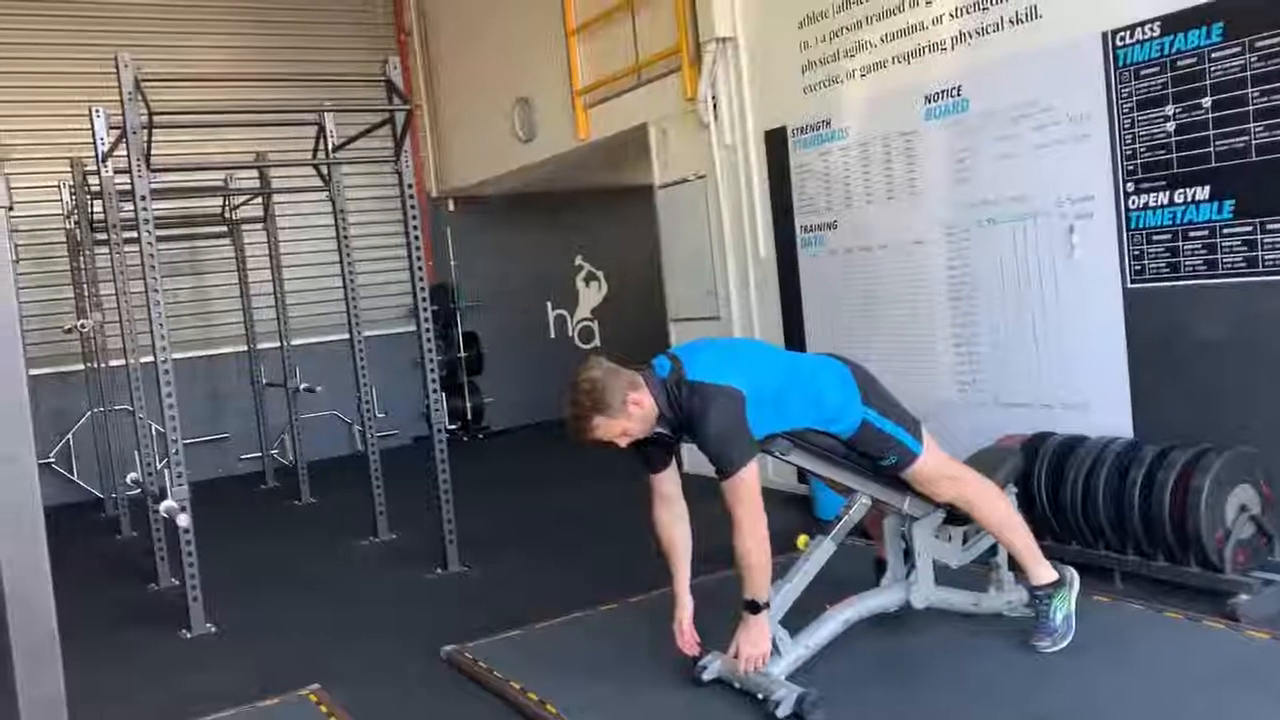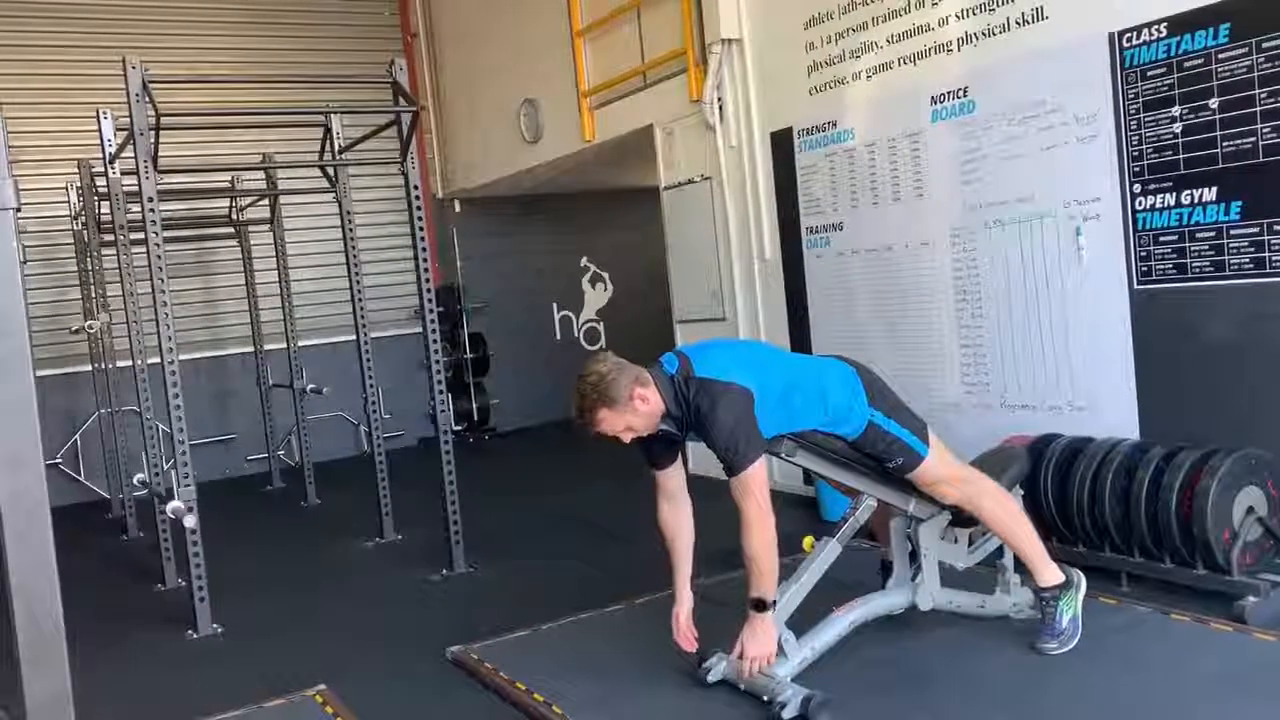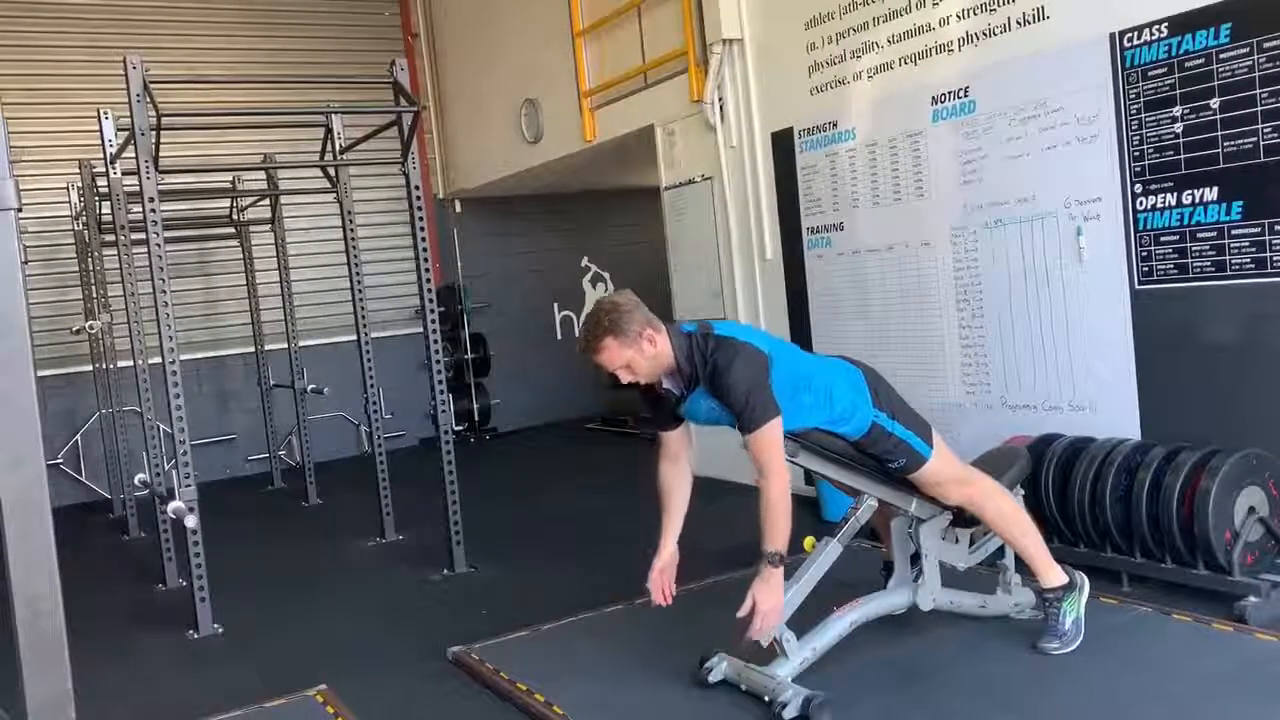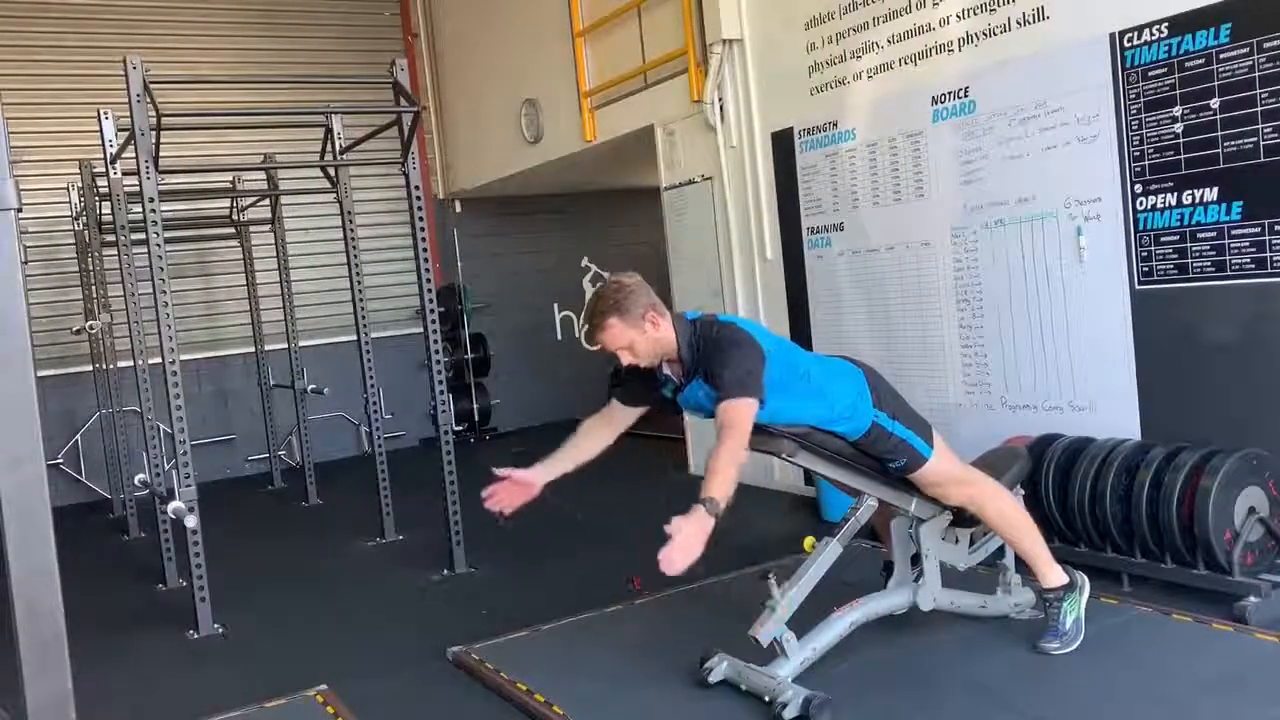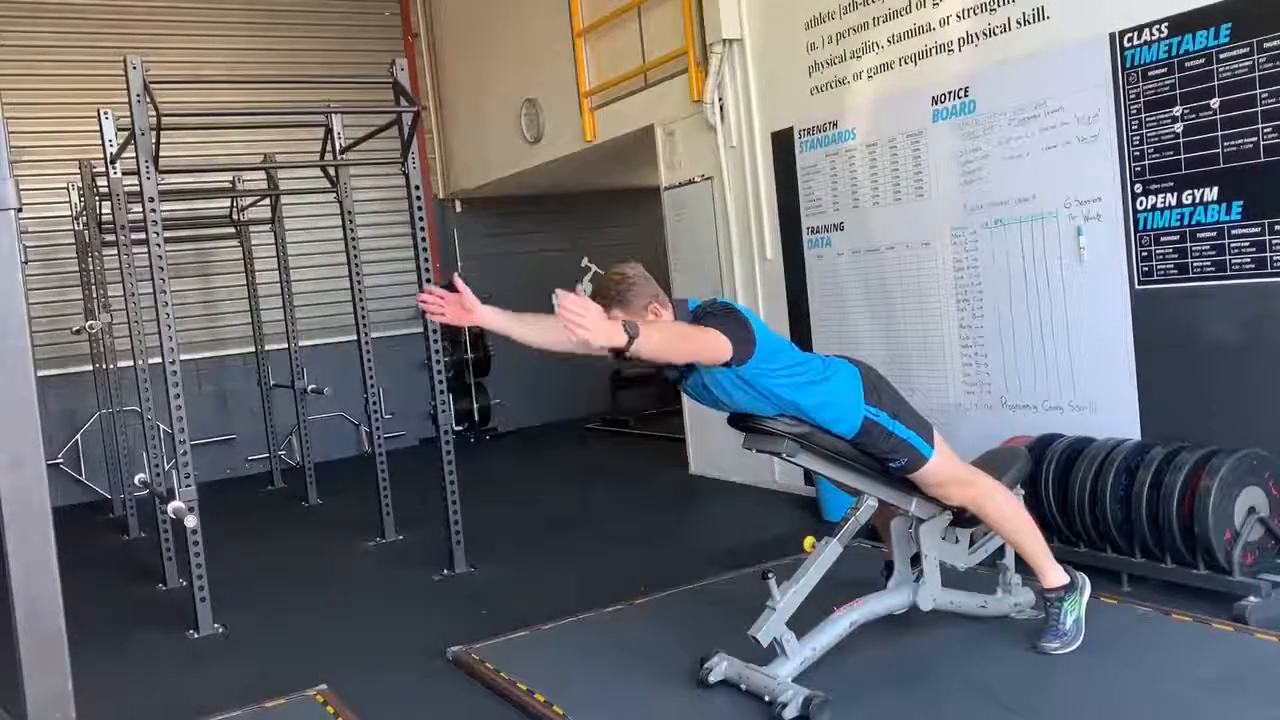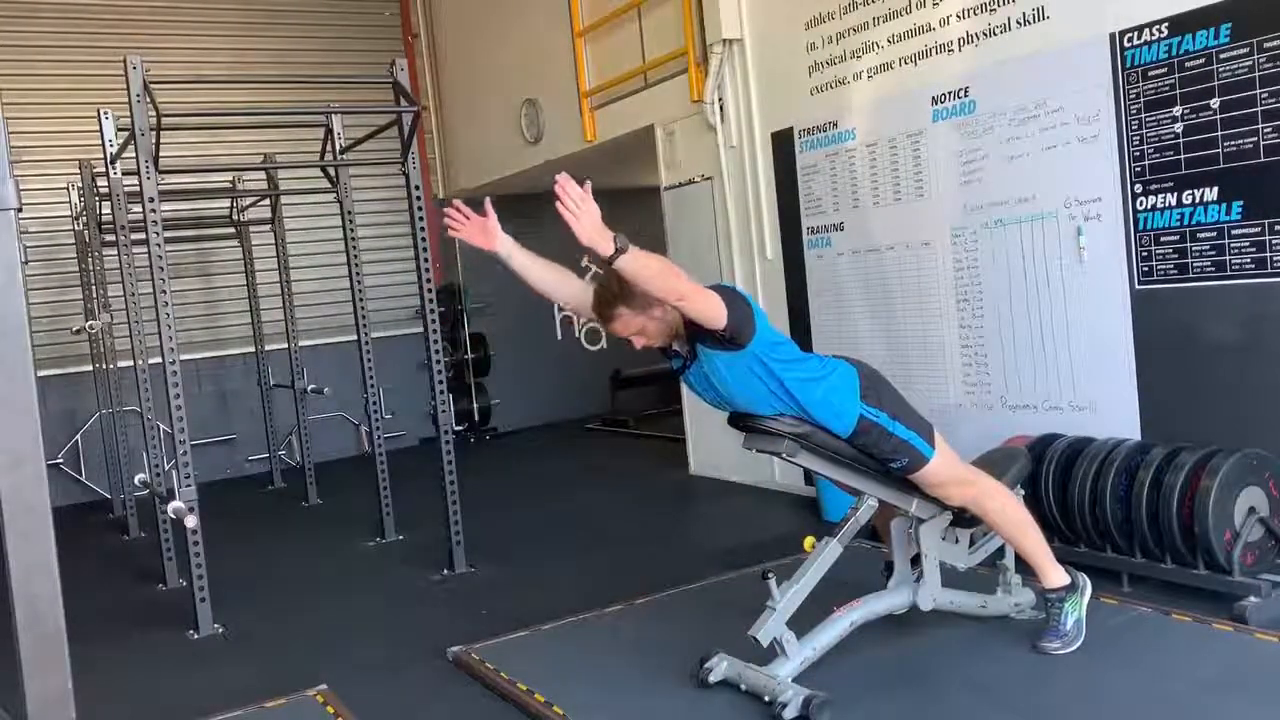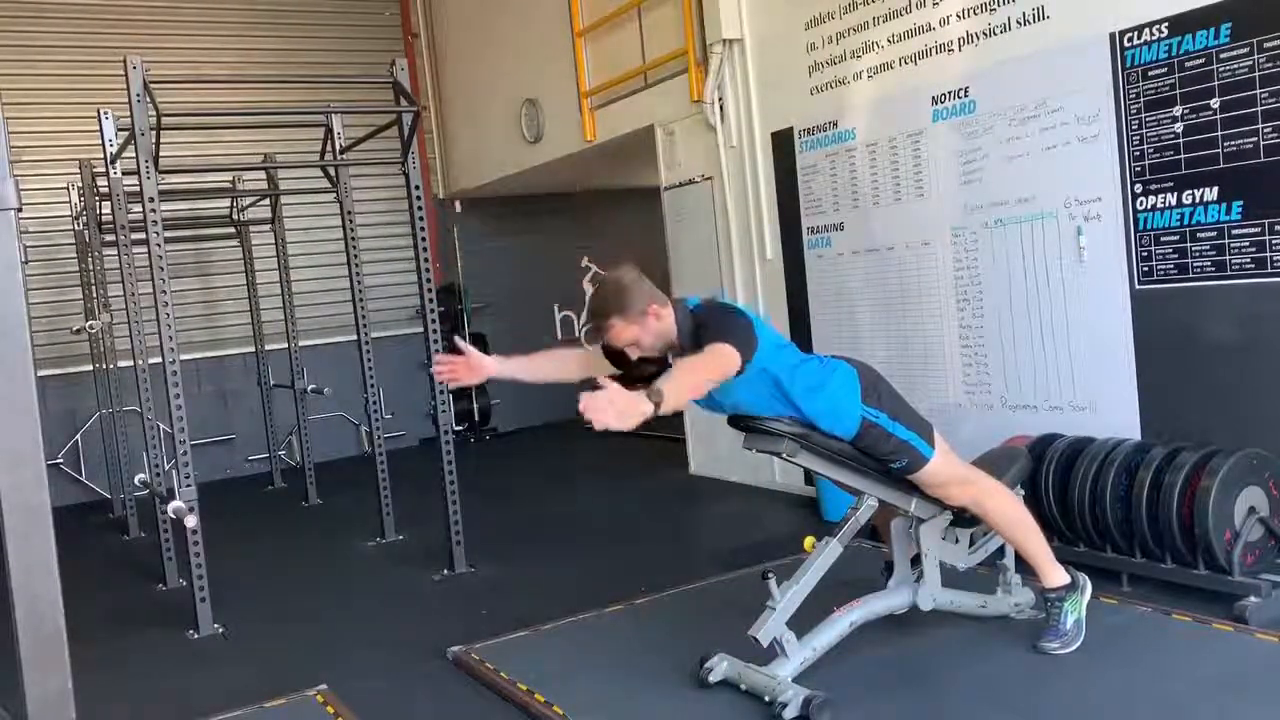
dt=0.7s
person 1, frame 1
left shoulder: (708, 404)
right shoulder: (646, 400)
left elbow: (749, 518)
right elbow: (667, 503)
left wrist: (755, 616)
right wrist: (682, 596)
left hip: (841, 396)
right hip: (808, 410)
left knee: (944, 481)
left ankle: (1049, 582)
person 1, frame 2
left shoulder: (717, 401)
right shoulder: (653, 400)
left elbow: (756, 514)
right elbow: (672, 499)
left wrist: (761, 615)
right wrist: (683, 593)
left hip: (847, 399)
right hip: (814, 415)
left knee: (951, 482)
left ankle: (1056, 584)
person 1, frame 3
left shoulder: (730, 362)
right shoulder: (658, 378)
left elbow: (774, 473)
right elbow: (674, 459)
left wrist: (771, 572)
right wrist: (668, 547)
left hip: (854, 402)
right hip: (816, 420)
left knee: (955, 485)
left ankle: (1059, 585)
person 1, frame 4
left shoulder: (726, 344)
right shoulder: (657, 366)
left elbow: (734, 437)
right elbow: (607, 422)
left wrist: (703, 517)
right wrist: (539, 476)
left hip: (858, 403)
right hip: (816, 423)
left knee: (956, 486)
left ankle: (1060, 585)
person 1, frame 5
left shoulder: (720, 320)
right shoulder: (668, 334)
left elbow: (695, 348)
right elbow: (569, 335)
left wrist: (618, 338)
right wrist: (483, 315)
left hip: (855, 402)
right hip: (819, 422)
left knee: (957, 486)
right knee: (874, 501)
left ankle: (1061, 587)
person 1, frame 6
left shoulder: (721, 312)
right shoulder: (664, 328)
left elbow: (678, 286)
right elbow: (572, 294)
left wrist: (605, 244)
right wrist: (500, 243)
left hip: (852, 402)
right hip: (819, 425)
left knee: (957, 485)
right knee: (878, 498)
left ankle: (1061, 586)
person 1, frame 7
left shoulder: (720, 322)
right shoulder: (649, 340)
left elbow: (706, 370)
right elbow: (575, 361)
left wrist: (642, 403)
right wrist: (493, 365)
left hip: (853, 403)
right hip: (819, 423)
left knee: (957, 485)
left ankle: (1062, 587)
right ankle: (915, 569)
